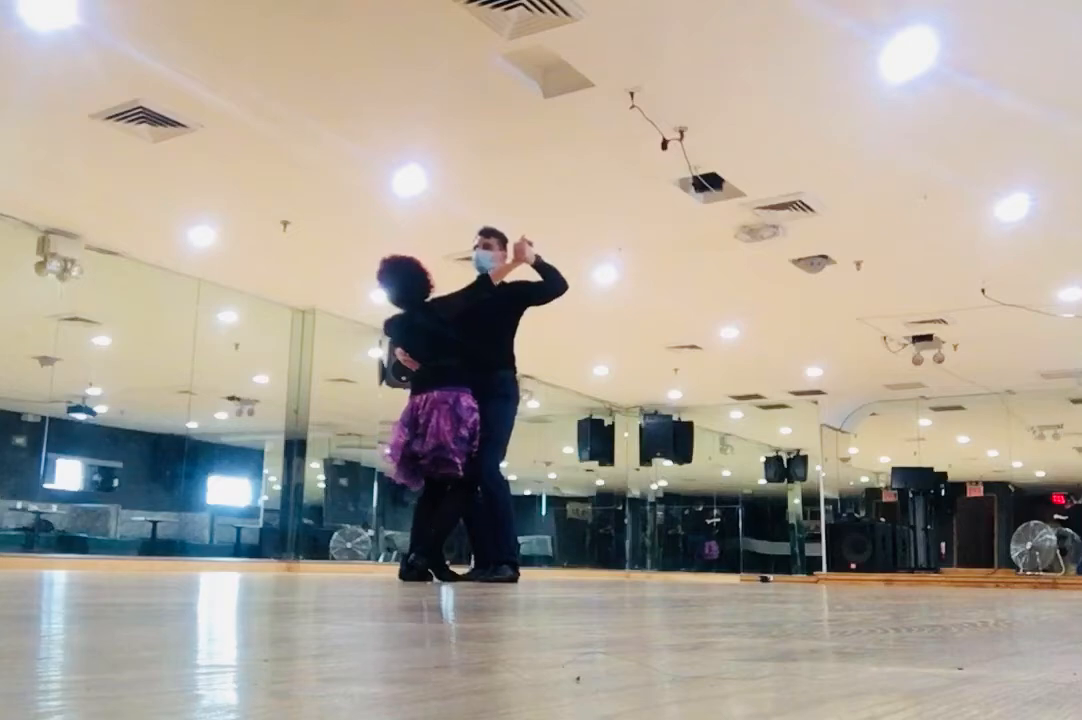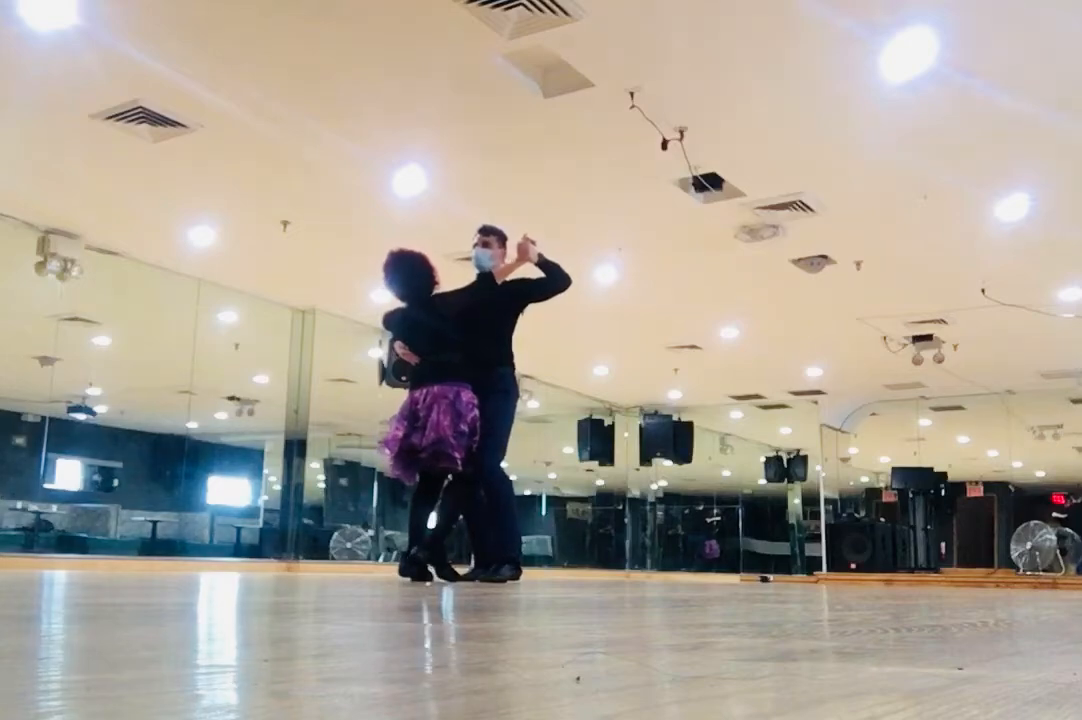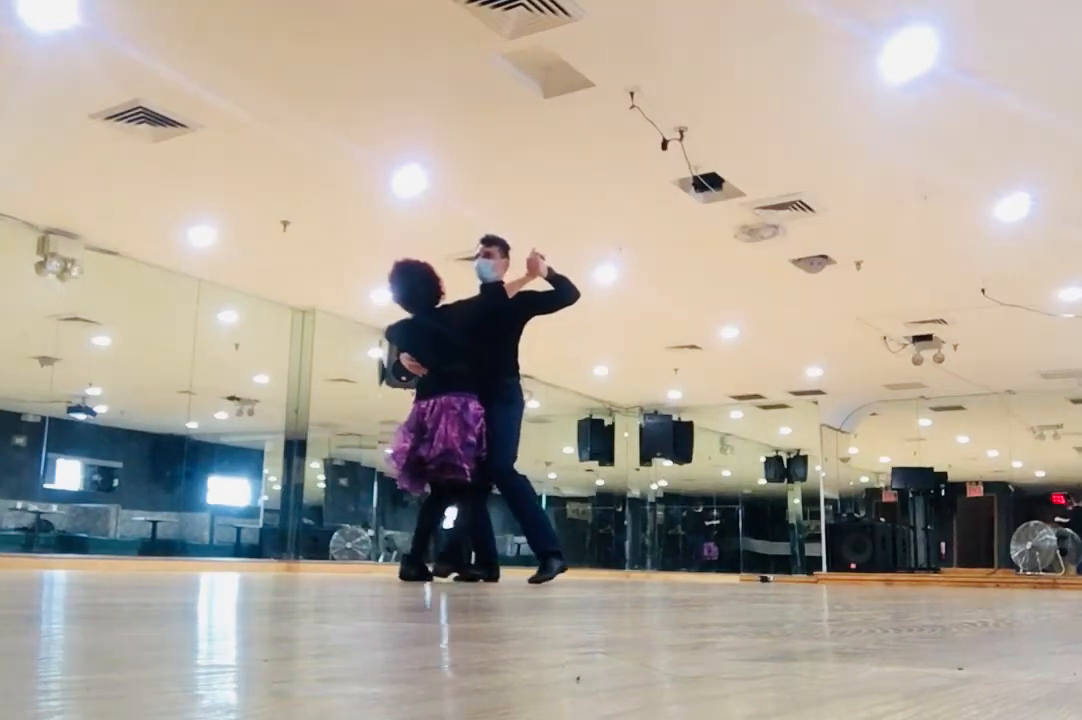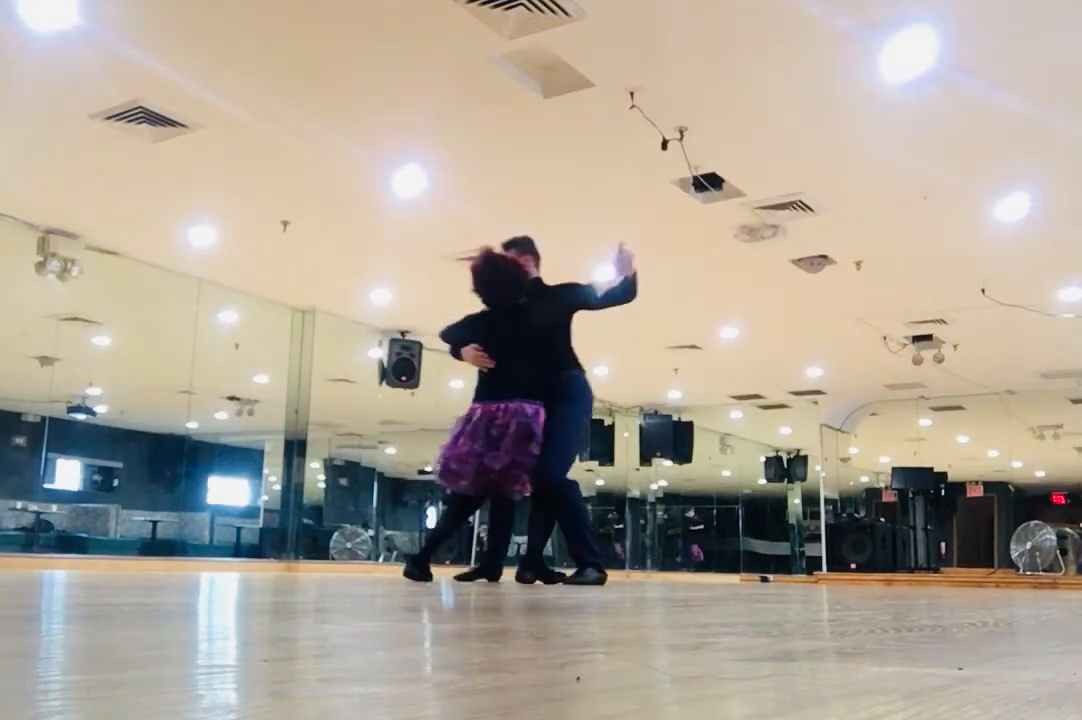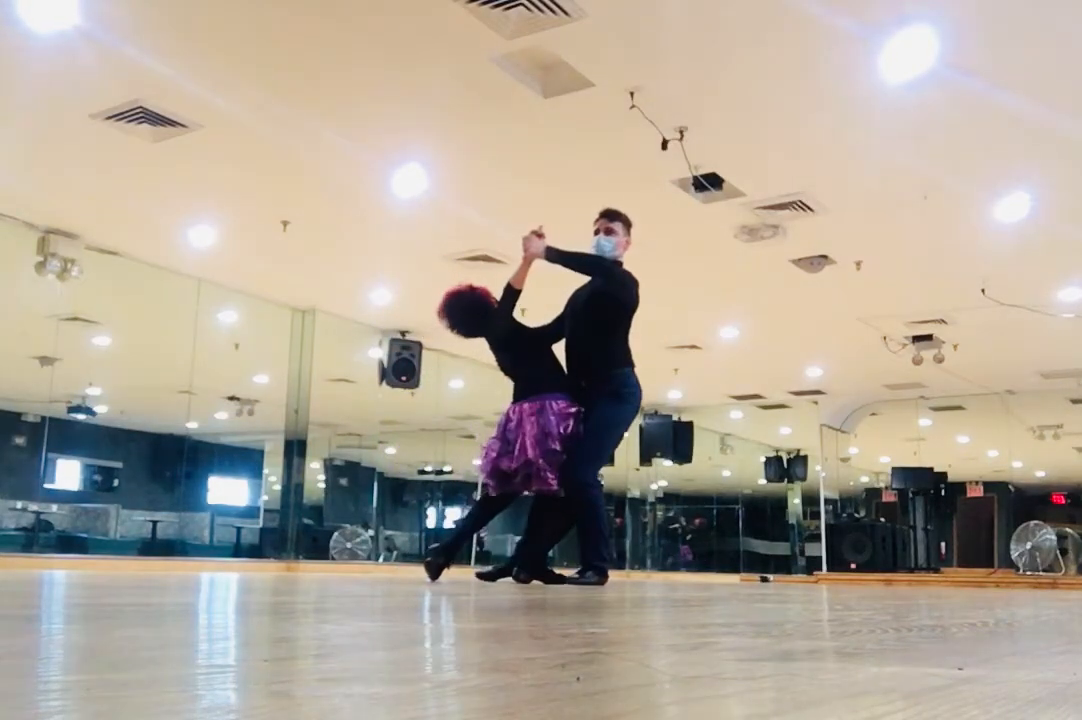
dt=0.7s
person 1, frame 1
left shoulder: (513, 292)
right shoulder: (459, 299)
left elbow: (558, 286)
left wrist: (533, 260)
left hip: (498, 388)
left knee: (486, 468)
right knee: (464, 473)
left ankle: (507, 560)
right ankle: (485, 560)
person 1, frame 2
left shoulder: (512, 290)
right shoulder: (457, 297)
left elbow: (561, 282)
left wrist: (535, 258)
right wrist: (405, 344)
left hip: (496, 385)
left knee: (488, 466)
right knee: (465, 471)
left ankle: (509, 559)
right ankle: (486, 559)
person 1, frame 3
left shoulder: (518, 301)
right shoulder: (462, 309)
left elbow: (569, 295)
left wrist: (545, 273)
right wrist: (408, 355)
left hip: (503, 395)
left knee: (501, 469)
left ankle: (550, 554)
right ankle: (484, 562)
person 1, frame 4
left shoulder: (561, 296)
left elbow: (622, 295)
left wrist: (626, 273)
right wrist: (466, 351)
left hip: (568, 393)
left knee: (552, 473)
right knee: (541, 476)
left ankle: (591, 563)
right ankle: (534, 560)
person 1, frame 5
left shoulder: (623, 283)
right shoulder: (582, 293)
left elbow: (601, 268)
left wrist: (546, 252)
left hip: (616, 390)
right hip: (586, 394)
left knee: (581, 473)
right knee: (563, 474)
left ankle: (596, 566)
right ankle: (528, 559)
person 2, frame 1
left shoulder: (395, 325)
right shoulder: (437, 311)
right elbow: (478, 290)
right wrist: (517, 261)
left hip: (421, 402)
right hip: (453, 399)
left knee: (434, 484)
right knee: (463, 480)
left ankle: (414, 558)
right ankle: (429, 552)
person 2, frame 2
left shoulder: (396, 319)
right shoulder: (440, 307)
right elbow: (484, 287)
left hip: (420, 398)
right hip: (453, 395)
left knee: (428, 480)
right knee: (463, 473)
left ankle: (415, 553)
right ankle: (432, 547)
person 2, frame 3
left shoulder: (401, 331)
right shoulder: (450, 318)
right elbow: (495, 299)
right wrist: (529, 276)
left hip: (426, 409)
right hip: (459, 405)
left knee: (440, 488)
right knee: (460, 482)
left ankle: (416, 558)
person 2, frame 4
left shoulder: (478, 323)
right shoulder: (530, 315)
left elbow: (448, 335)
left hip: (486, 412)
right hip: (524, 411)
left knee: (471, 491)
right knee: (503, 489)
left ankle: (422, 559)
right ankle: (490, 563)
person 2, frame 5
left shoulder: (502, 335)
right shoulder: (501, 327)
left elbow: (549, 333)
right elbow: (508, 298)
right wrist: (529, 259)
left hip: (529, 411)
right hip: (547, 409)
left knee: (501, 490)
right knee: (549, 487)
left ankle: (446, 551)
right ankle: (529, 561)
